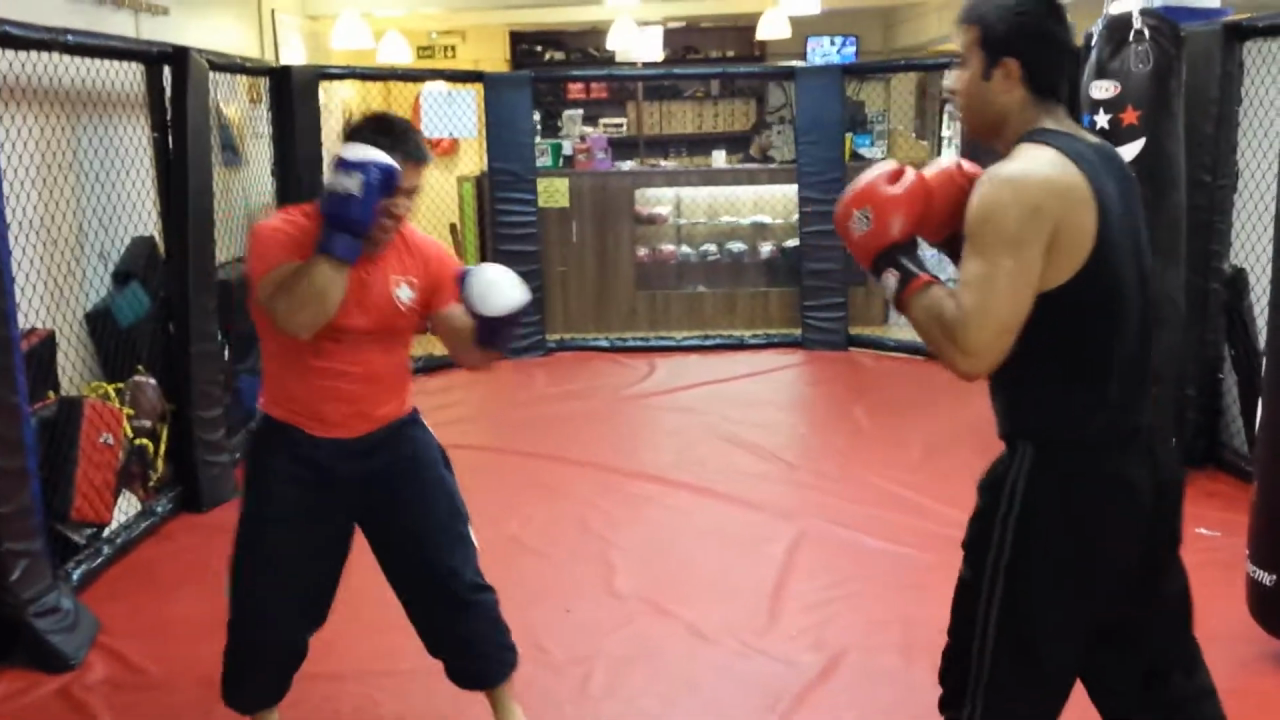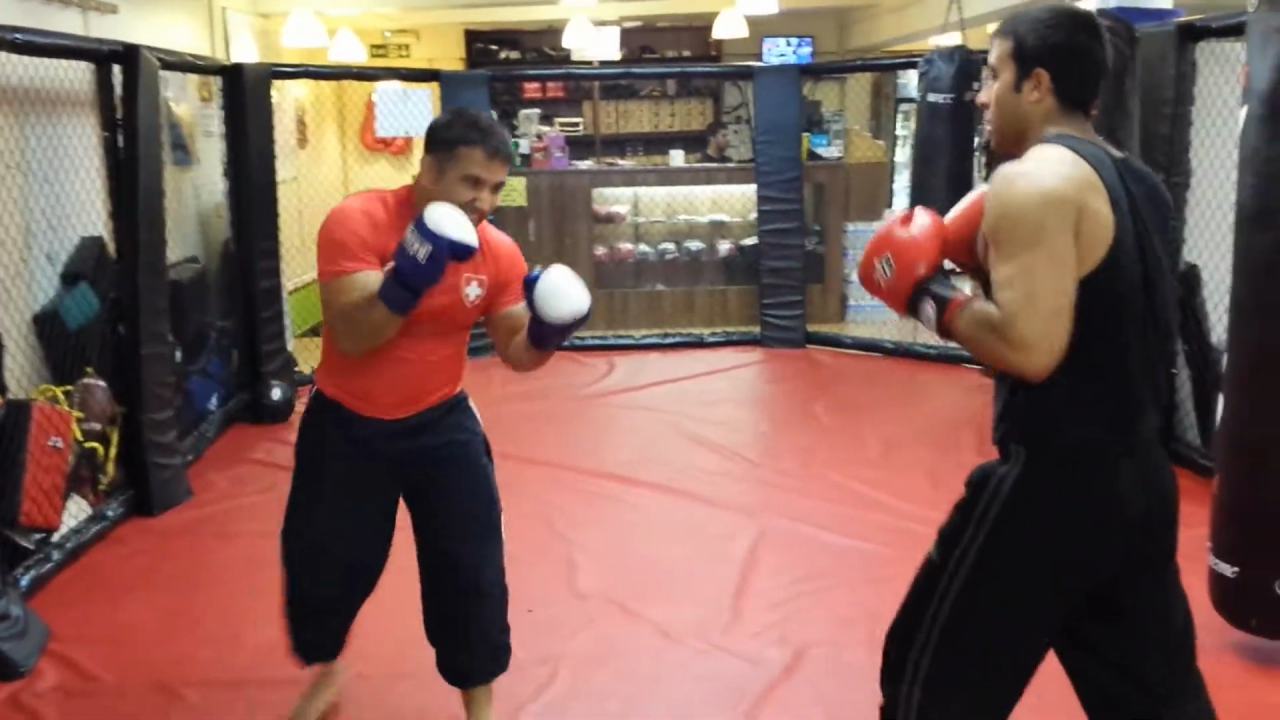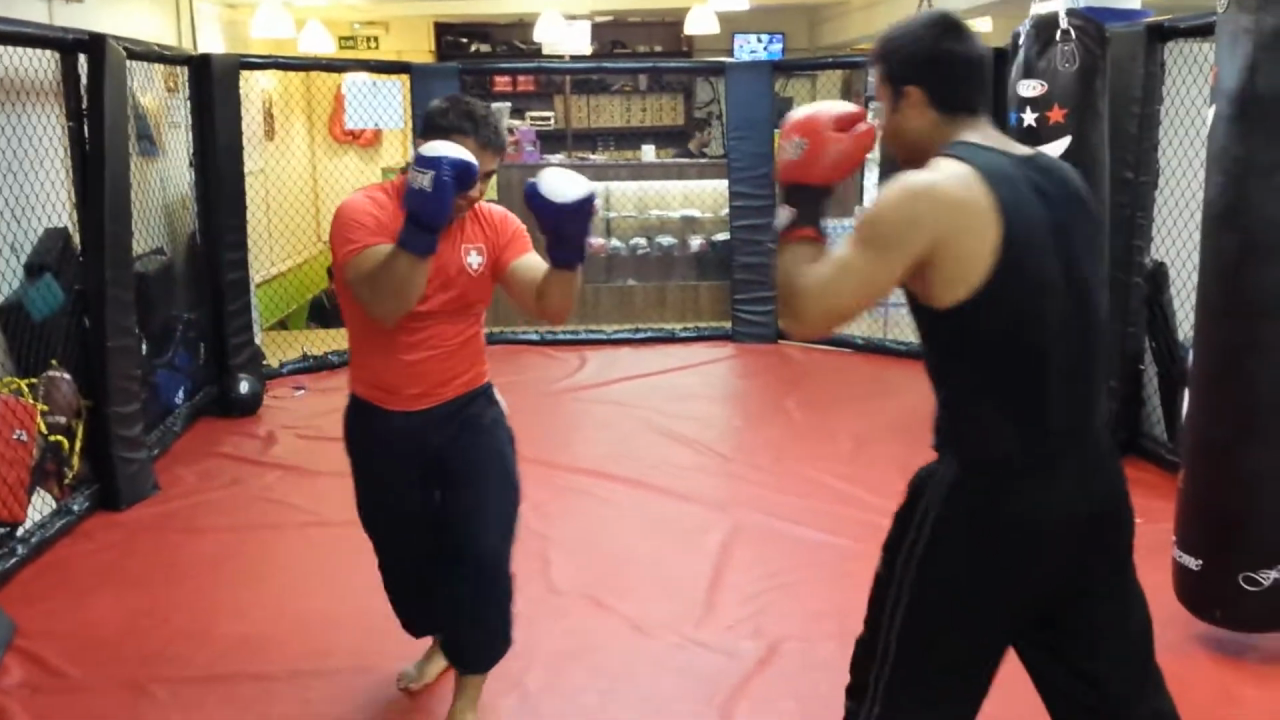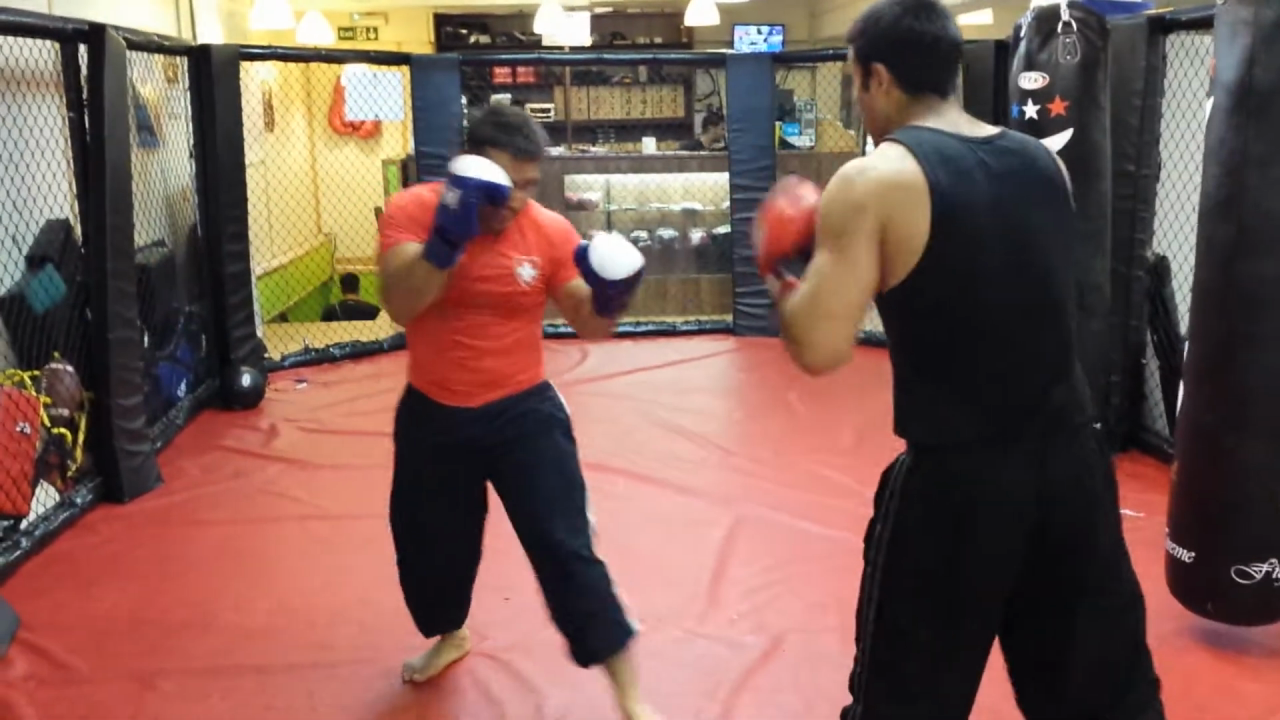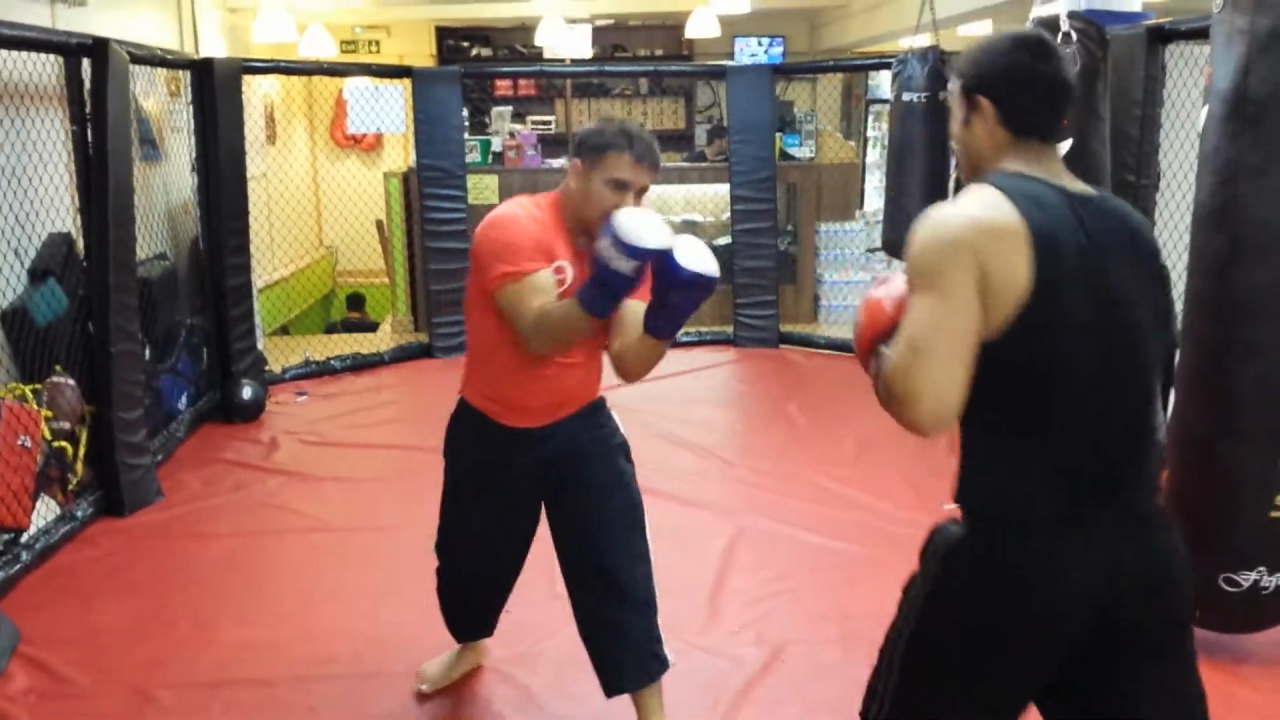
dt=0.3s
person 1, frame 1
left shoulder: (1019, 183)
right shoulder: (1101, 162)
left elbow: (970, 348)
left wrist: (894, 261)
right wrist: (975, 230)
left hip: (1060, 478)
right hip: (1138, 464)
person 1, frame 2
left shoulder: (1033, 182)
right shoulder: (1139, 183)
left elbow: (1030, 349)
left wrist: (930, 293)
left hip: (1052, 485)
right hip: (1138, 478)
person 1, frame 3
left shoulder: (927, 196)
right shoulder: (1062, 181)
left elbow: (803, 315)
left wrist: (799, 205)
left hip: (987, 496)
right hip: (1089, 480)
person 1, frame 4
left shoulder: (871, 183)
right shoulder: (1045, 164)
left elbow: (820, 350)
left wrist: (784, 273)
left hip: (956, 484)
right hip: (1068, 461)
person 1, frame 5
left shoulder: (963, 227)
right shoulder: (1132, 228)
left elbow: (927, 404)
left wrist: (879, 349)
left hip: (1012, 560)
right hip: (1139, 549)
person 2, frame 1
left shoulder: (427, 256)
right shoulder: (281, 235)
left elbow: (467, 351)
right elbow: (299, 321)
left wrist: (490, 331)
right wrist: (341, 232)
left hip: (393, 442)
right hip: (296, 451)
left knee: (452, 580)
right knee: (269, 601)
person 2, frame 2
left shoulder: (497, 253)
right shoulder: (356, 221)
left elbow: (517, 354)
right elbow: (350, 337)
left wrist: (547, 333)
right wrist: (406, 280)
left hip: (441, 425)
right hip: (346, 425)
left knee: (469, 572)
right knee: (322, 567)
right ankle: (325, 669)
person 2, frame 3
left shoulder: (495, 225)
right shoulder: (363, 213)
left elbow: (550, 308)
right elbow: (385, 307)
left wrist: (566, 246)
right wrist: (422, 224)
left hip: (466, 413)
right hip: (380, 421)
left knee: (480, 554)
right knee: (403, 551)
right ankle: (440, 642)
person 2, frame 4
left shoulder: (550, 232)
right shoulder: (412, 210)
left elbow: (590, 324)
right elbow: (401, 303)
left wrist: (610, 295)
right wrist: (451, 233)
left hip: (523, 411)
right hip: (434, 414)
left knee: (564, 547)
right knee: (426, 544)
right ankle: (447, 636)
person 2, frame 5
left shoulder: (629, 252)
right shoulder: (512, 228)
left elbow: (631, 366)
right elbow: (540, 339)
left wrist: (669, 313)
right wrist: (601, 290)
left hip: (578, 430)
right hip: (490, 432)
left knee: (618, 572)
right knee: (468, 560)
right ankle: (469, 645)
